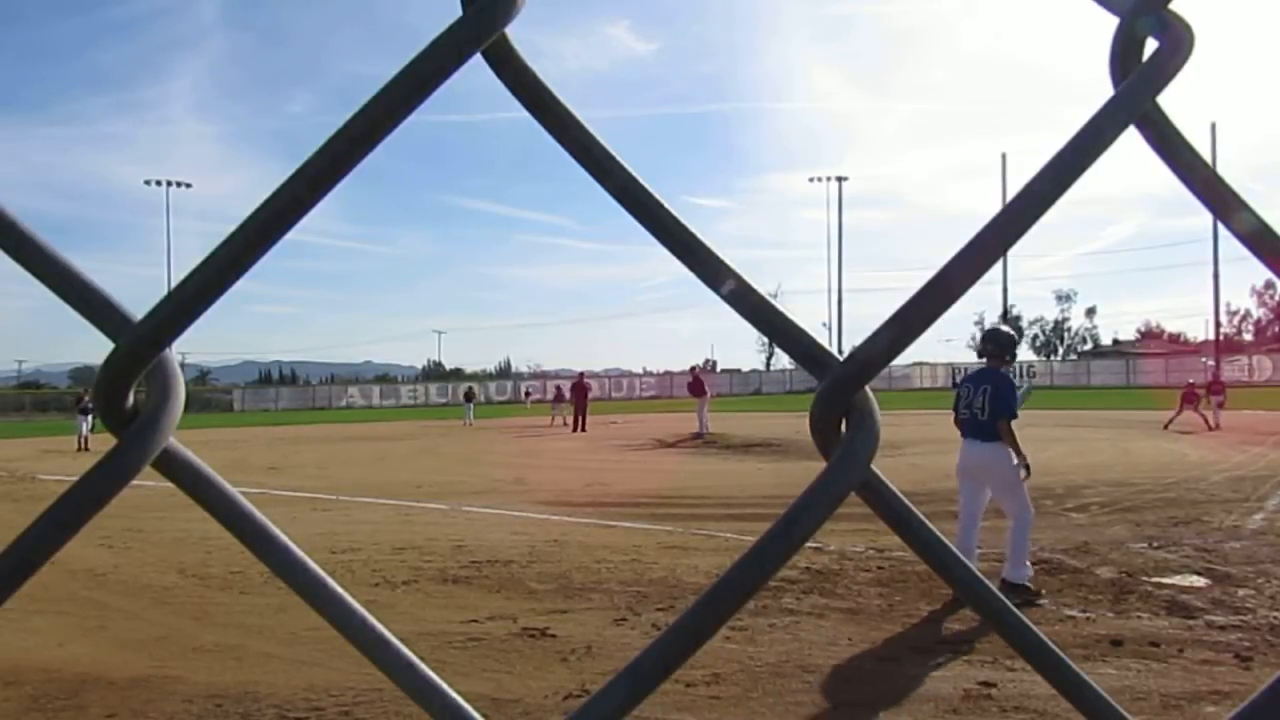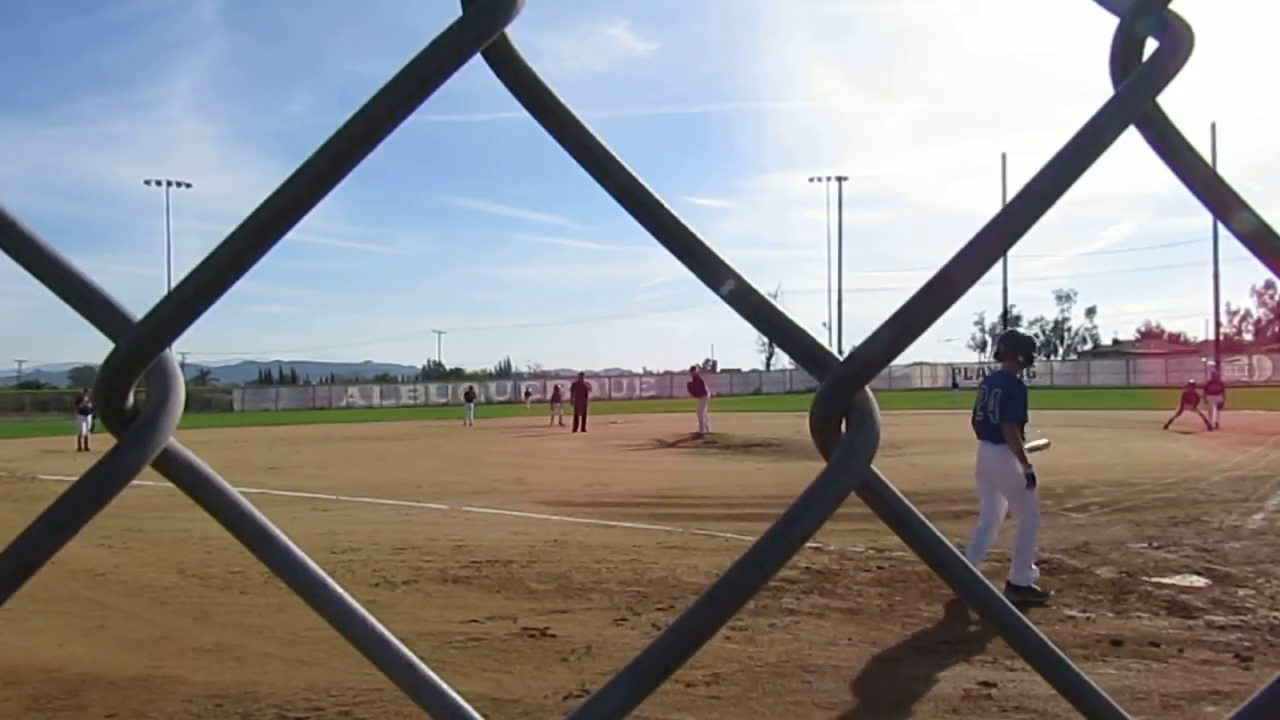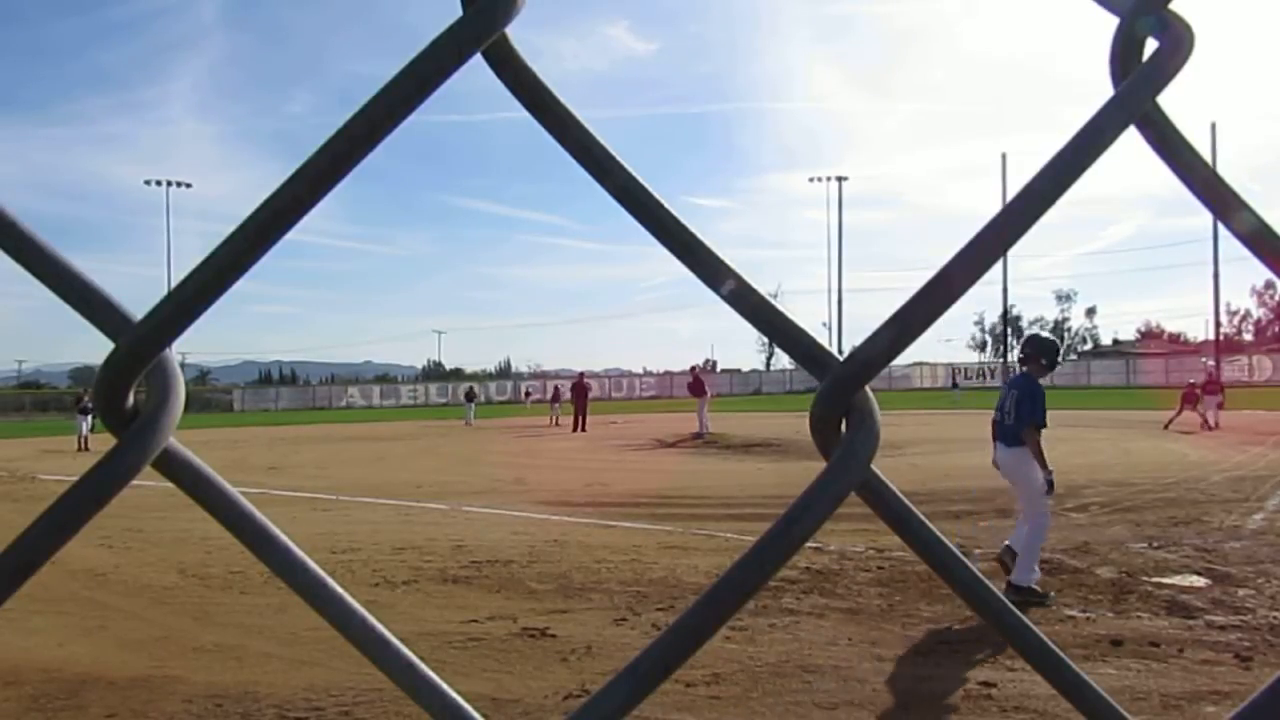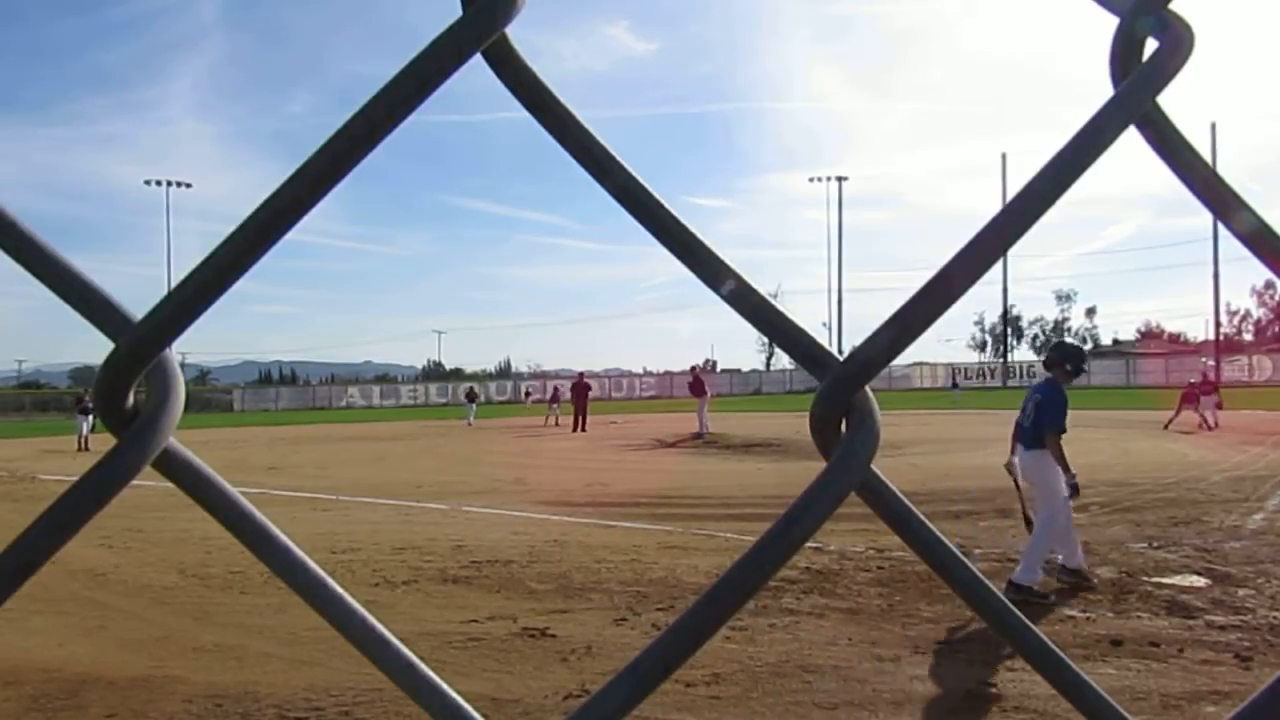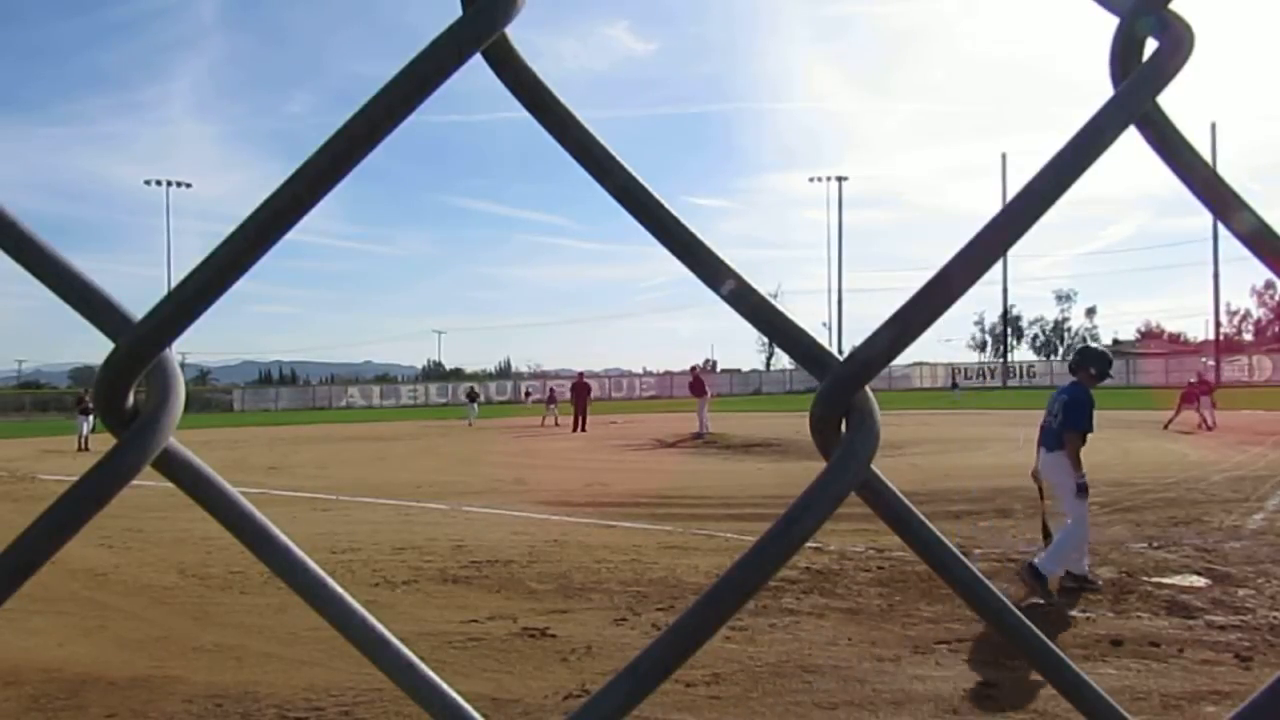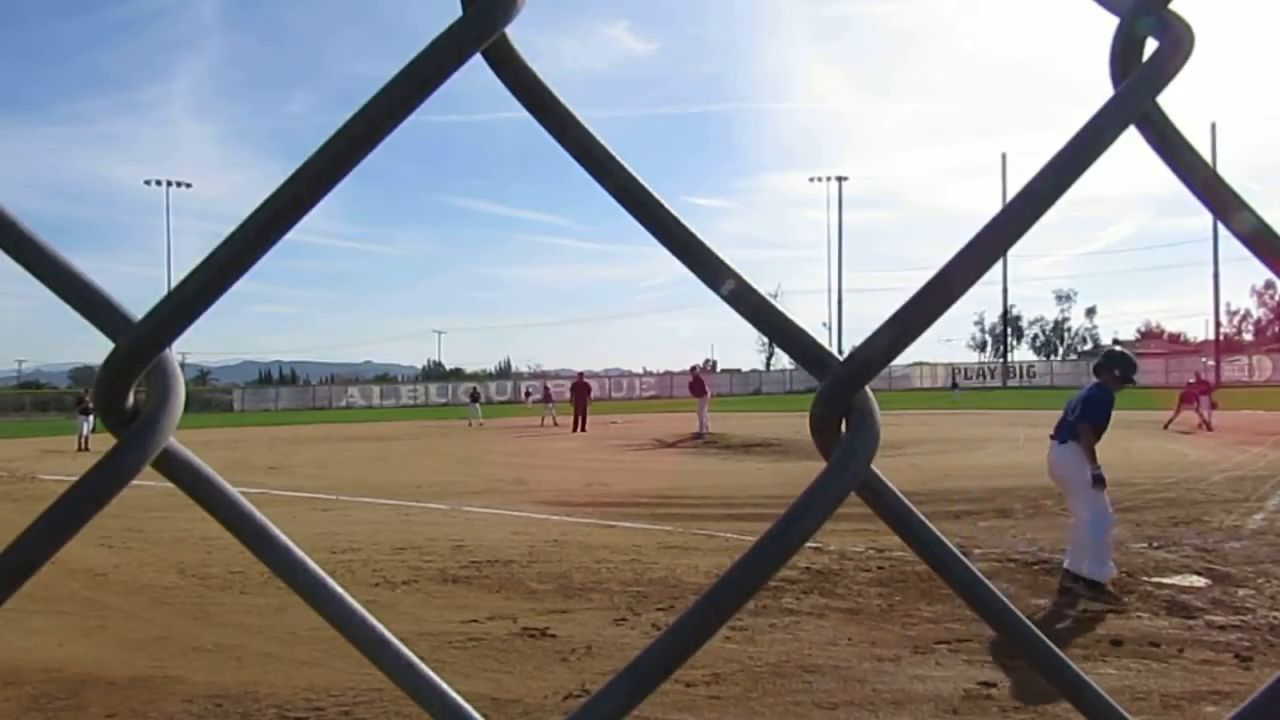
dt=0.2s
person 1, frame 1
left shoulder: (967, 381)
right shoulder: (1003, 382)
left elbow: (958, 420)
right elbow: (1003, 426)
right wrist: (1021, 456)
left hip: (968, 452)
right hip: (995, 453)
left knee: (968, 518)
right knee: (1022, 515)
right ankle: (1014, 579)
person 1, frame 2
left shoulder: (987, 382)
right shoulder: (1015, 386)
left elbow: (975, 421)
right elbow: (1010, 430)
right wrist: (1027, 465)
left hip: (985, 453)
right hip: (1006, 456)
left knee: (988, 517)
right knee: (1028, 519)
right ankle: (1020, 582)
person 1, frame 3
left shoulder: (1011, 383)
right shoulder: (1033, 389)
left elbow: (996, 421)
right elbow: (1030, 435)
left wrist: (997, 453)
right wrist: (1047, 471)
left hip: (1005, 452)
right hip: (1021, 456)
left knee: (1032, 512)
right knee: (1038, 519)
left ankle: (1013, 551)
right ankle: (1020, 583)
person 1, frame 4
left shoulder: (1037, 388)
right shoulder: (1056, 395)
left elbow: (1019, 424)
right elbow: (1051, 439)
left wrist: (1014, 455)
right wrist: (1070, 476)
left hip: (1027, 455)
right hip: (1040, 458)
left knee: (1060, 513)
right knee: (1049, 522)
left ankle: (1072, 567)
right ankle: (1021, 582)
person 1, frame 5
left shoulder: (1062, 392)
right shoulder: (1083, 397)
left elbow: (1046, 428)
right elbow: (1069, 438)
left wrist: (1039, 464)
right wrist: (1080, 475)
left hip: (1047, 459)
right hip: (1060, 459)
left knee: (1078, 517)
right knee: (1078, 523)
left ankle: (1075, 572)
right ankle: (1039, 569)
person 1, frame 6
left shoulder: (1088, 392)
right shoulder: (1103, 395)
right elbow: (1084, 430)
right wrist: (1095, 468)
left hip: (1057, 453)
right hip: (1071, 454)
left knee: (1082, 515)
right knee: (1100, 516)
left ankle: (1073, 572)
right ankle: (1094, 578)
